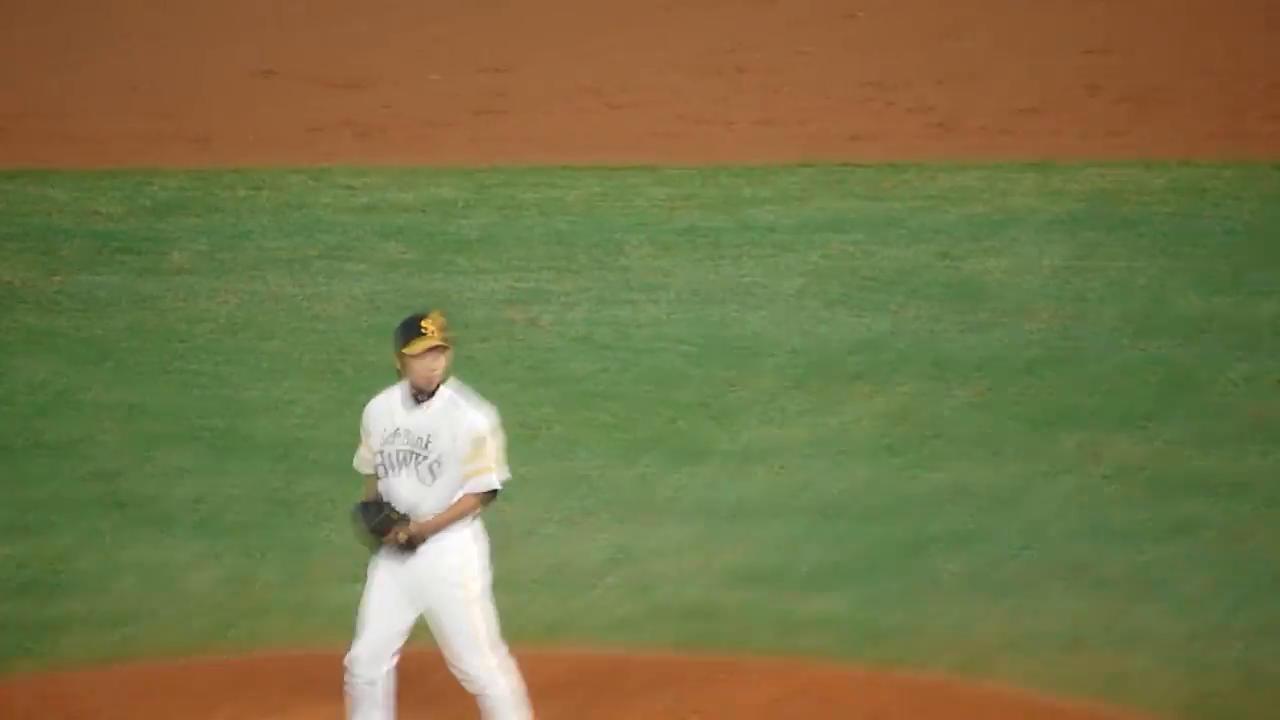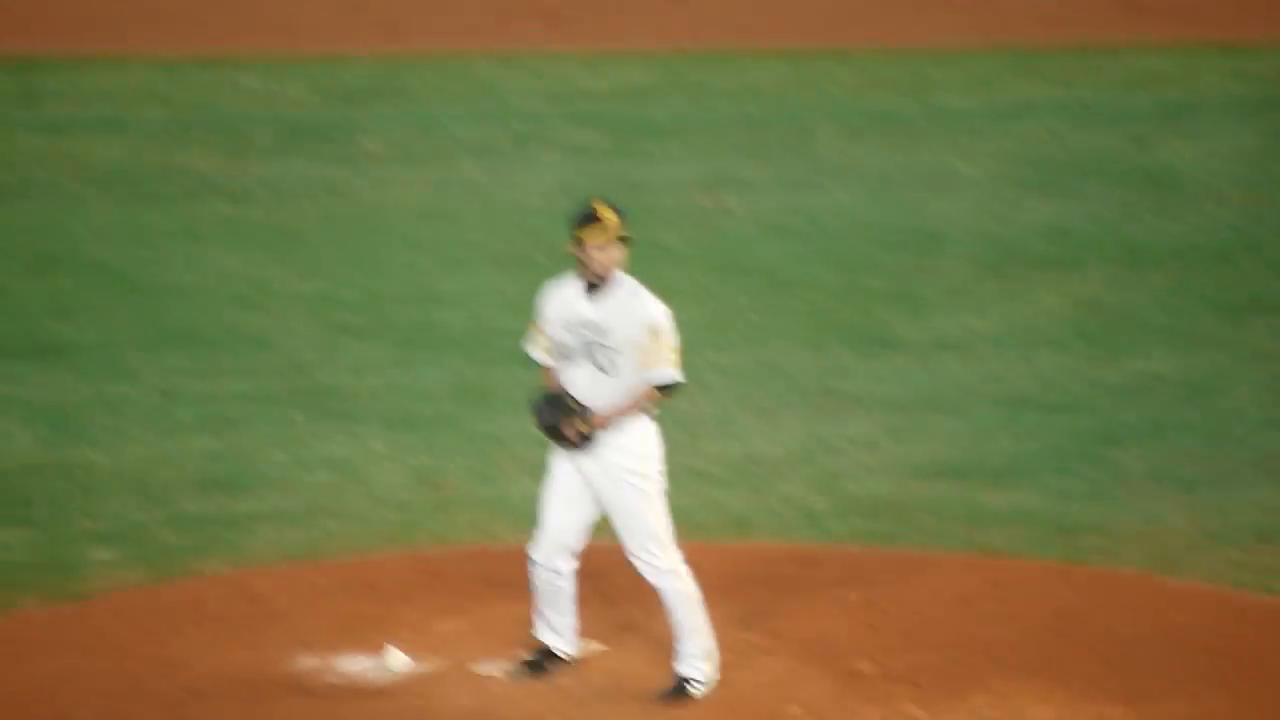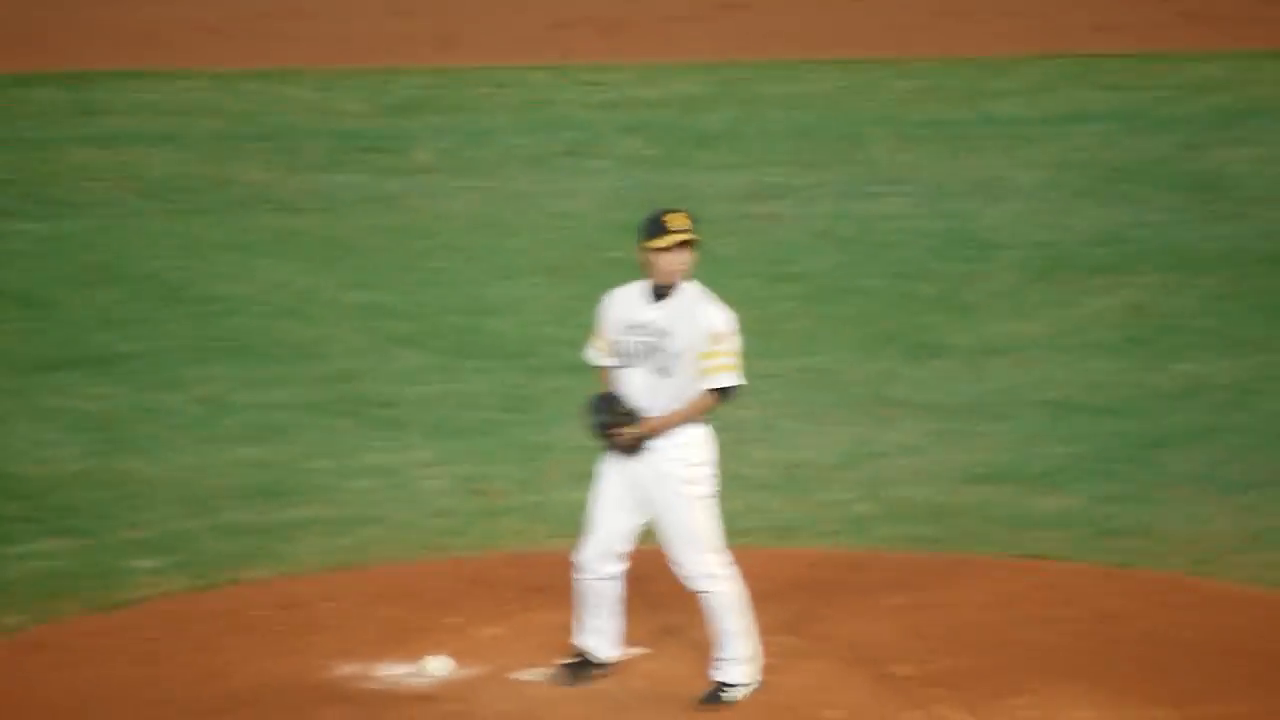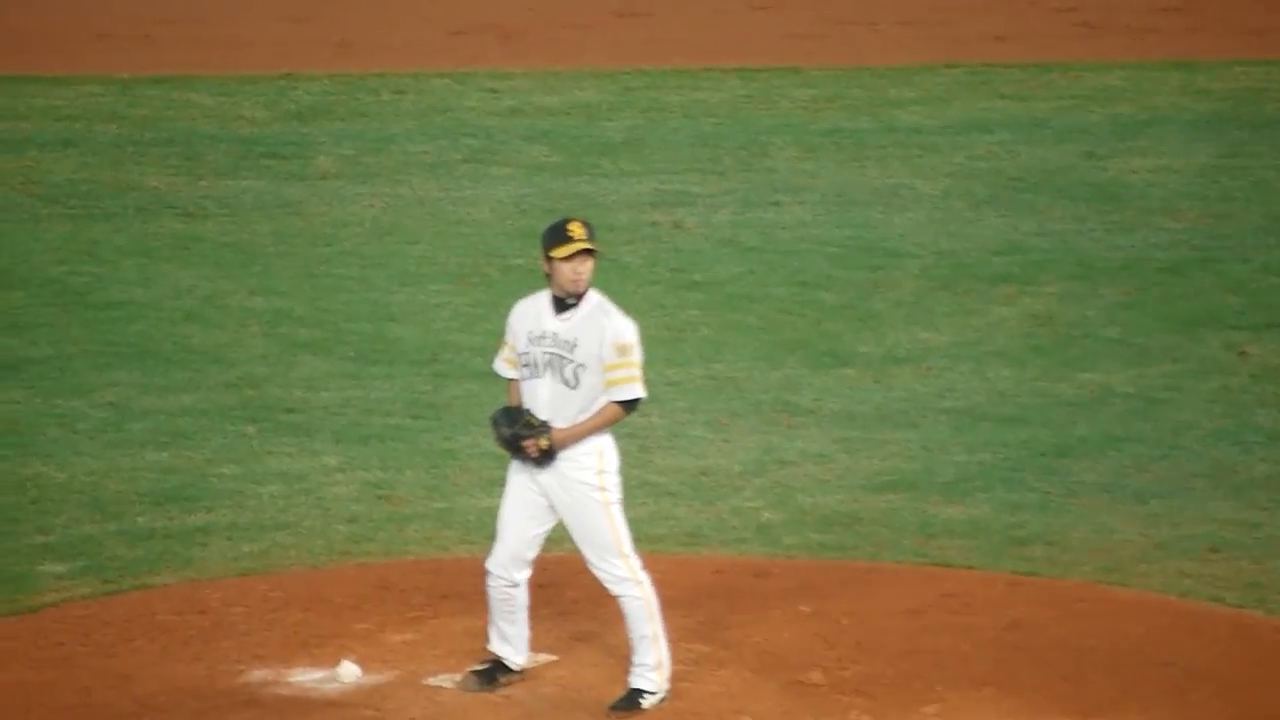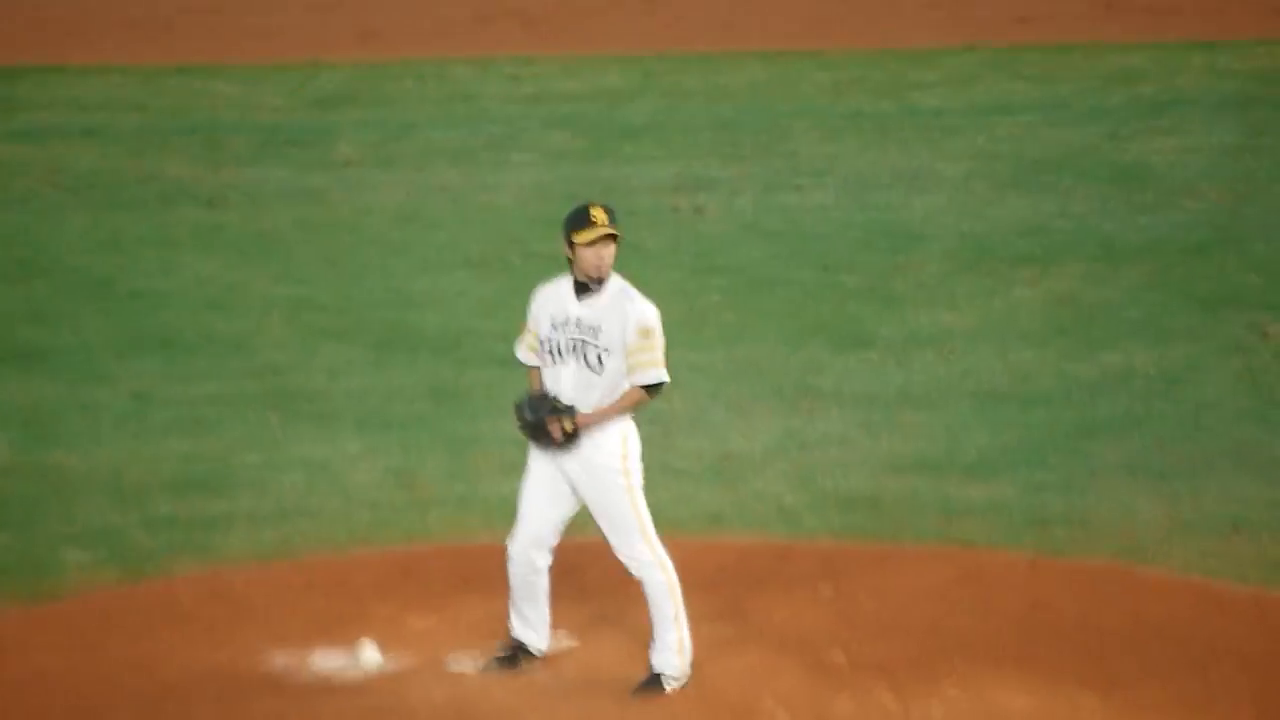
dt=0.4s
person 1, frame 1
left shoulder: (469, 416)
right shoulder: (378, 408)
left elbow: (484, 492)
left wrist: (425, 528)
left hip: (450, 548)
right hip: (394, 551)
left knee: (480, 663)
right knee: (366, 659)
person 1, frame 2
left shoulder: (645, 308)
right shoulder: (555, 297)
left elbow: (663, 383)
left wrist: (603, 419)
left hip: (626, 443)
right hip: (572, 445)
left knee: (657, 558)
right knee: (549, 552)
left ankle: (697, 665)
right ankle: (557, 644)
person 1, frame 3
left shoulder: (709, 314)
right shoulder: (618, 303)
left elbow: (719, 390)
left wrist: (654, 426)
left hip: (678, 450)
right hip: (624, 450)
left knee: (703, 565)
right knee: (595, 556)
left ankle: (737, 669)
right ankle: (597, 649)
person 1, frame 4
left shoulder: (613, 325)
right shoulder: (523, 312)
left elbow: (624, 401)
left wrist: (562, 436)
left hip: (584, 459)
right hip: (529, 459)
left knee: (620, 571)
right knee: (504, 565)
left ankle: (651, 677)
right ankle: (508, 658)
person 1, frame 5
left shoulder: (635, 309)
right shoulder: (545, 298)
left elbow: (647, 385)
left wrist: (586, 420)
left hip: (606, 443)
right hip: (550, 444)
left knee: (642, 553)
right knee: (525, 547)
left ankle: (672, 658)
right ankle: (529, 639)
